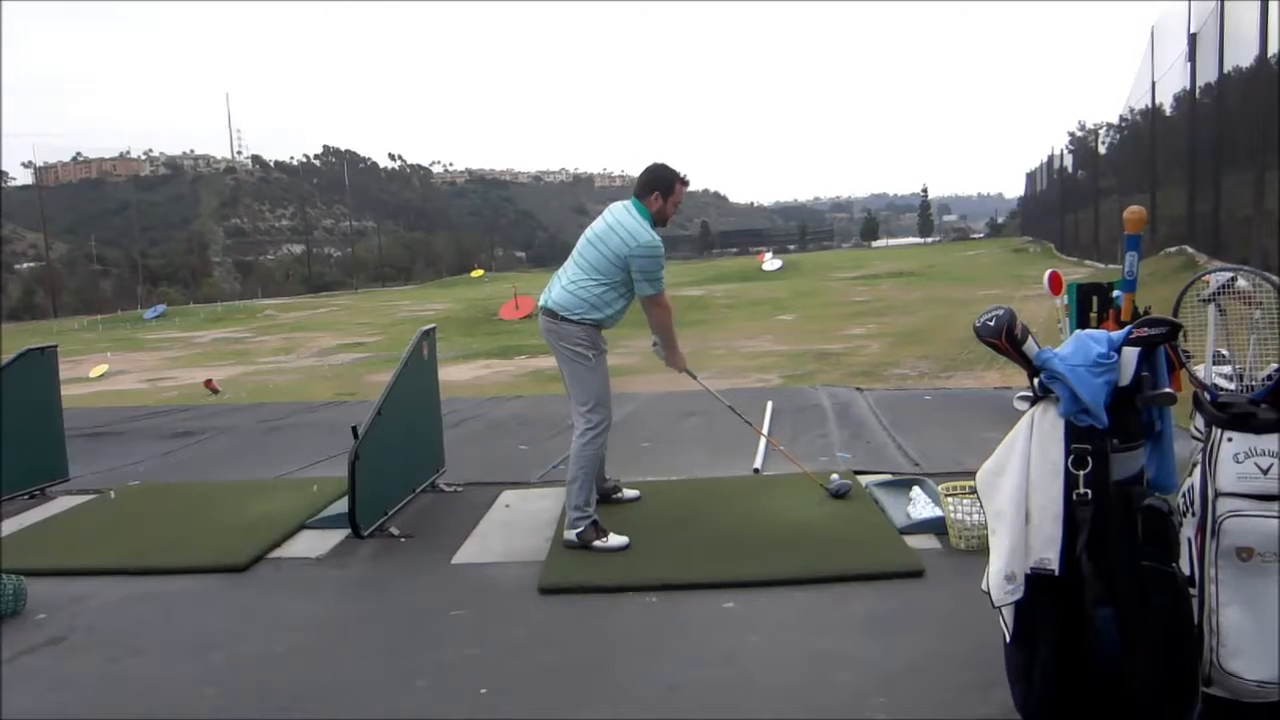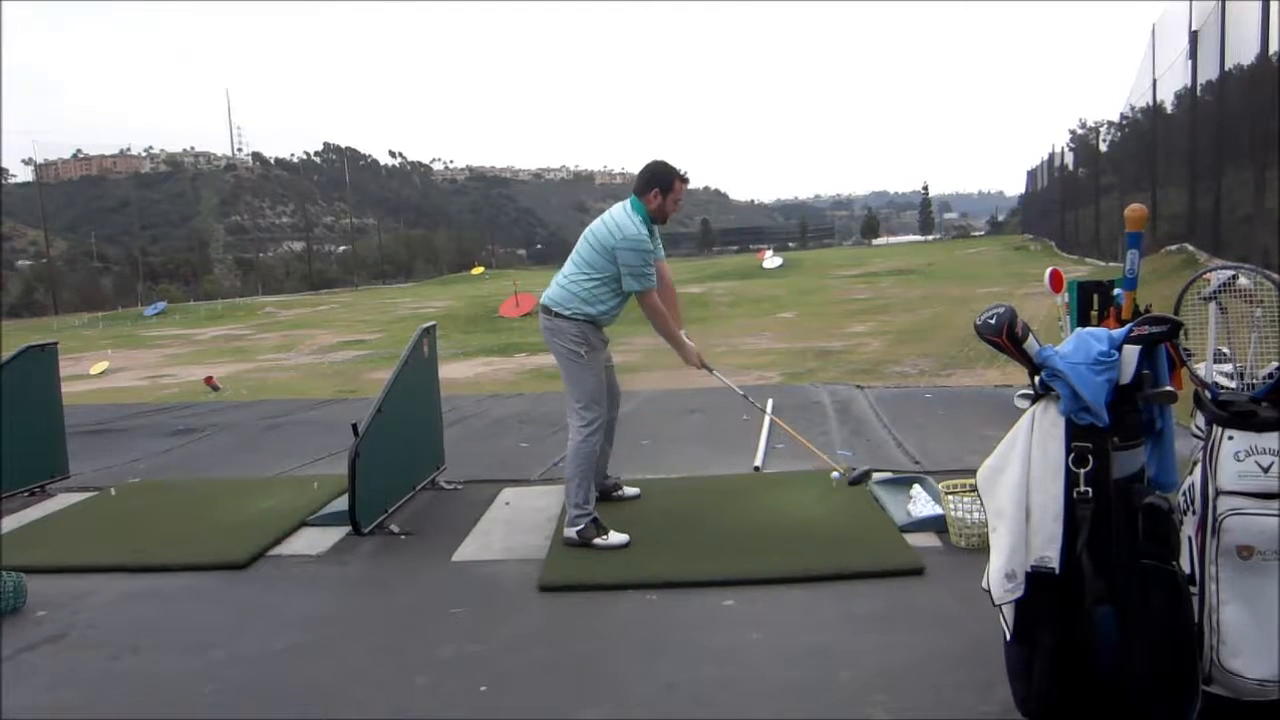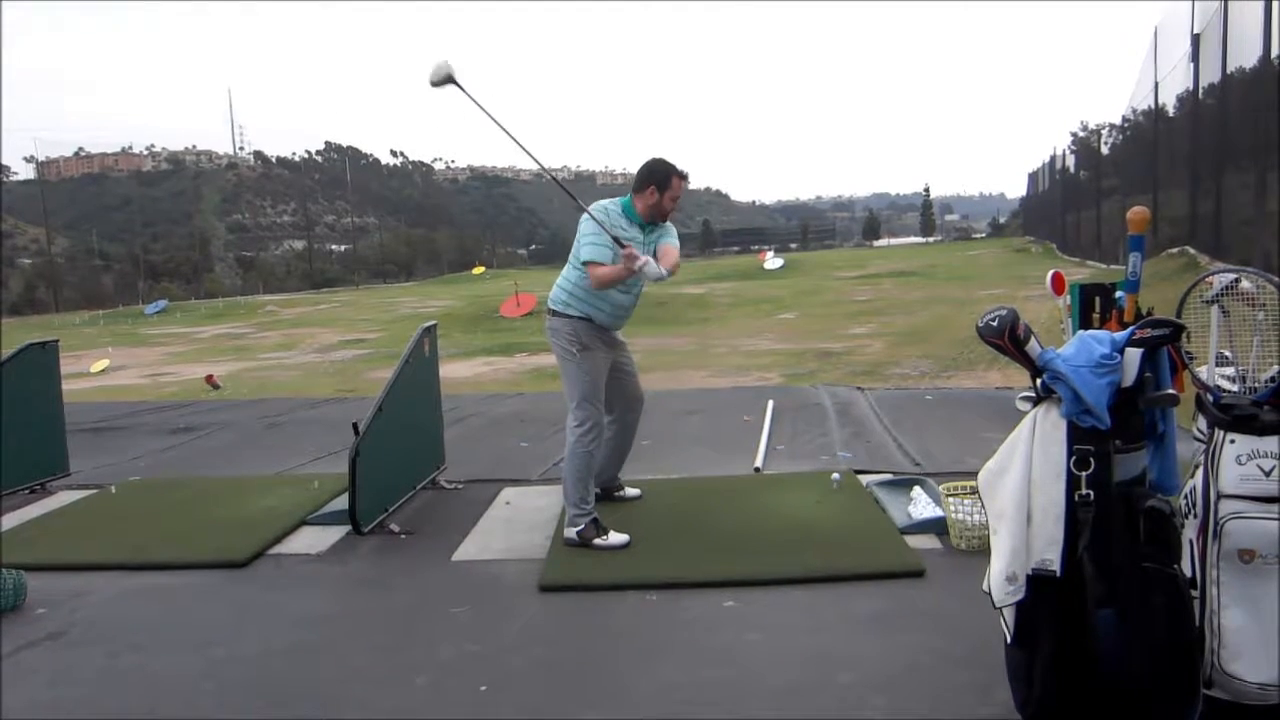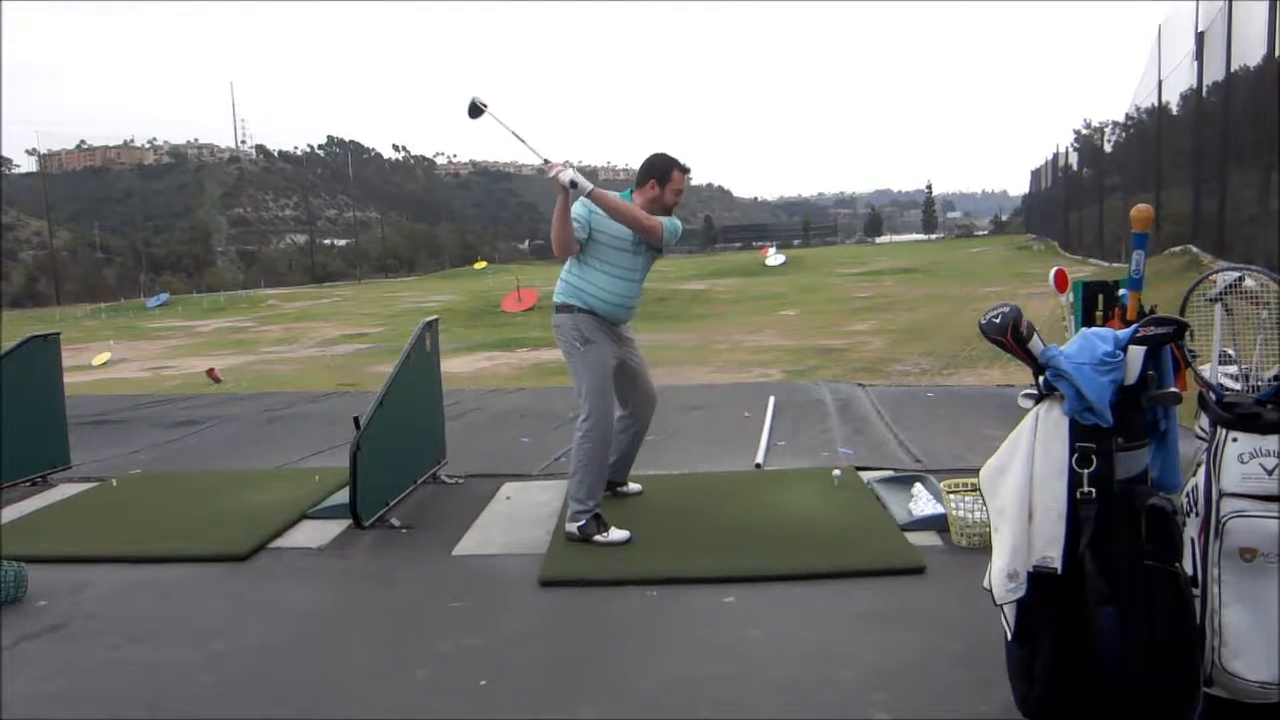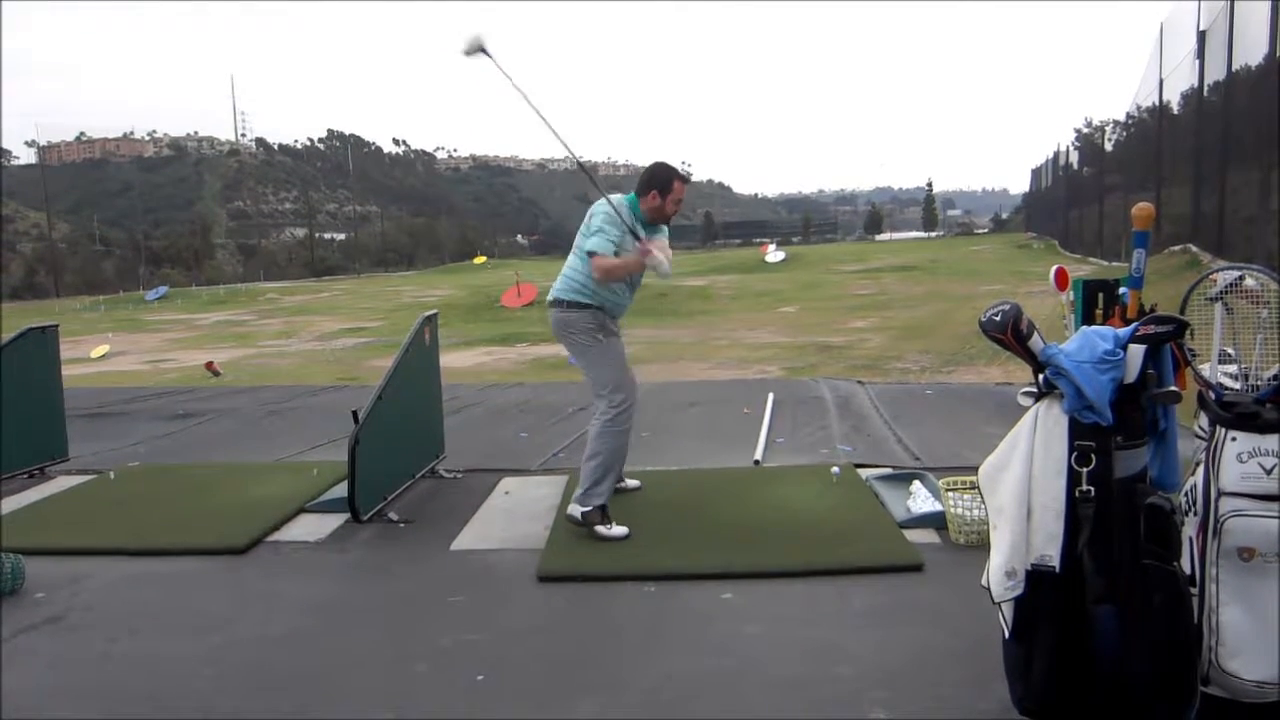
dt=1s
person 1, frame 1
left shoulder: (620, 211)
right shoulder: (646, 242)
right elbow: (657, 305)
left wrist: (659, 337)
right wrist: (673, 352)
left hip: (560, 314)
right hip: (574, 326)
left knee: (595, 409)
right knee: (593, 420)
left ankle: (597, 484)
right ankle: (579, 525)
person 1, frame 2
left shoulder: (635, 218)
right shoulder: (631, 235)
left elbow: (663, 280)
right elbow: (649, 304)
left wrist: (681, 333)
right wrist: (681, 347)
left hip: (580, 320)
right hip: (570, 323)
left knee: (608, 402)
right knee: (589, 418)
left ankle: (598, 482)
right ankle: (579, 522)
person 1, frame 3
left shoulder: (662, 228)
right shoulder: (601, 215)
left elbow: (671, 258)
right elbow: (597, 278)
left wrist: (658, 270)
right wrist: (627, 269)
left hip: (605, 329)
right hip: (574, 325)
left knee: (629, 403)
right knee: (587, 419)
left ankle: (604, 482)
right ankle: (579, 522)
person 1, frame 4
left shoulder: (669, 226)
right shoulder: (590, 206)
left elbow: (640, 223)
right elbow: (563, 251)
left wrist: (588, 187)
right wrist: (565, 196)
left hip: (616, 326)
right hip: (580, 321)
left knee: (642, 401)
right knee: (598, 414)
left ankle: (611, 477)
right ankle: (581, 517)
person 1, frame 5
left shoulder: (656, 226)
right shoulder: (608, 211)
left elbow: (658, 251)
right elbow: (601, 271)
left wrist: (650, 253)
right wrist: (638, 257)
left hip: (595, 316)
right hip: (579, 313)
left knee: (621, 394)
right knee: (616, 402)
left ankle: (608, 476)
right ankle: (587, 504)
